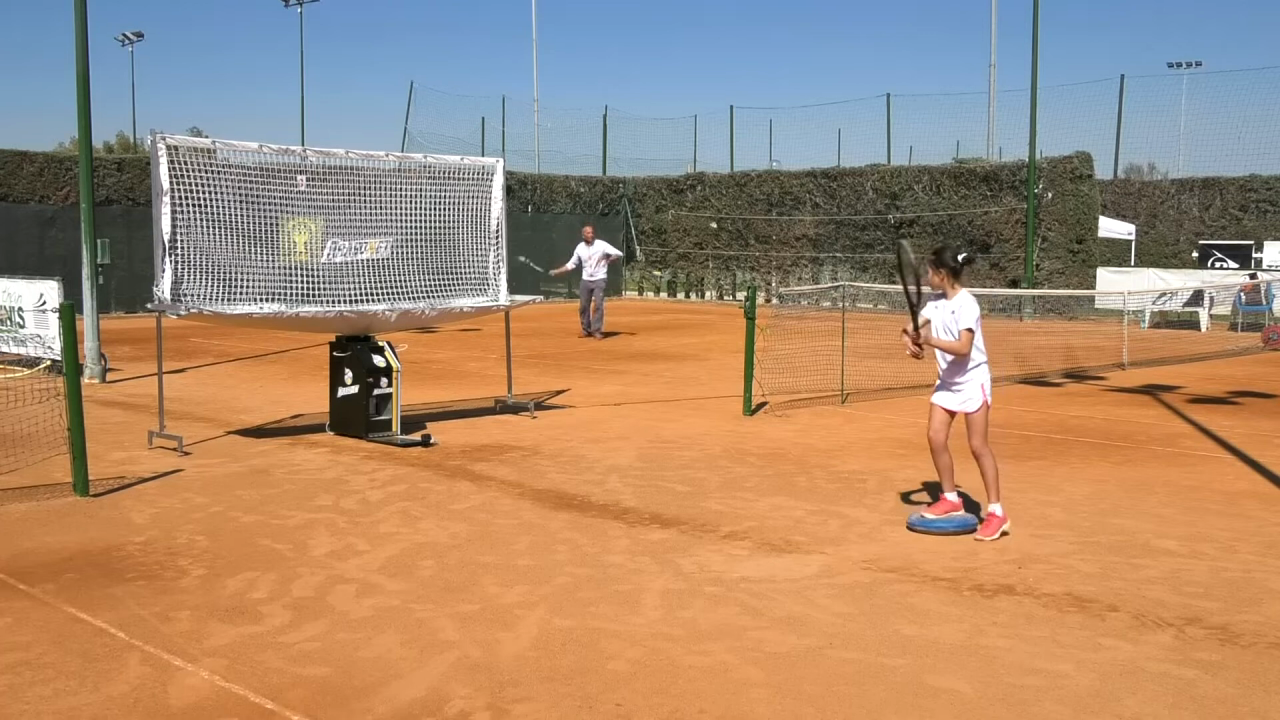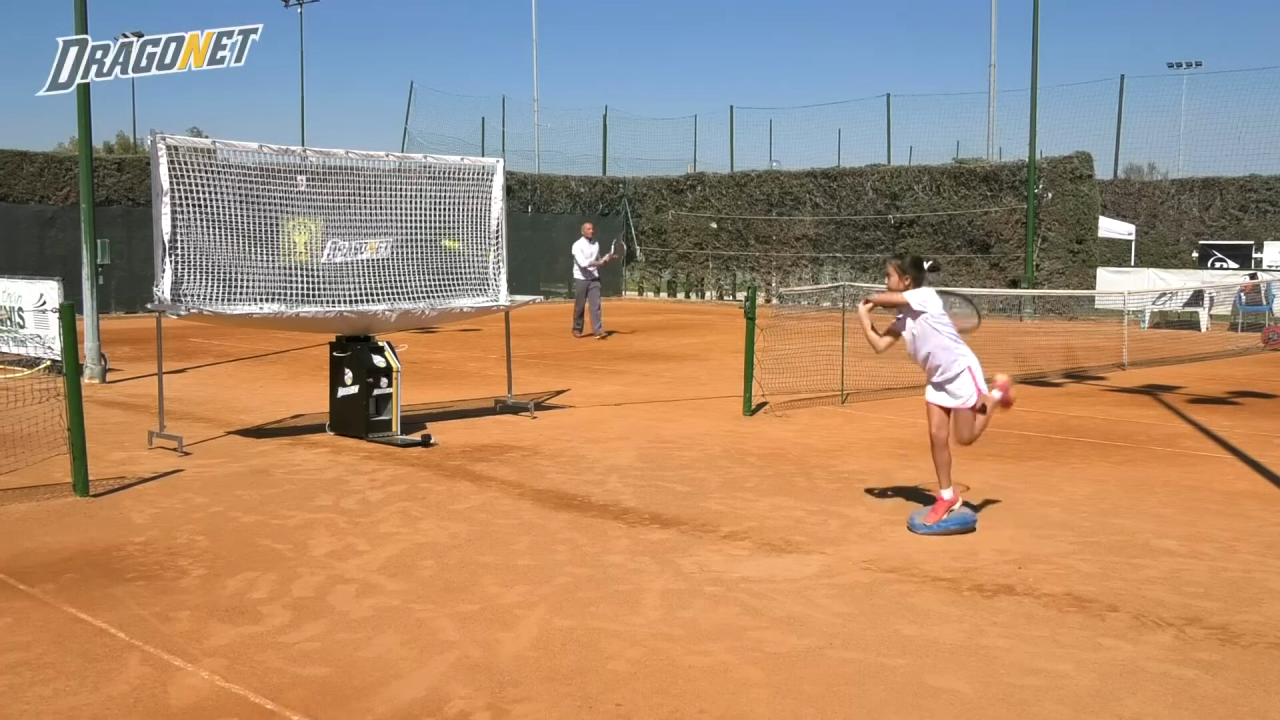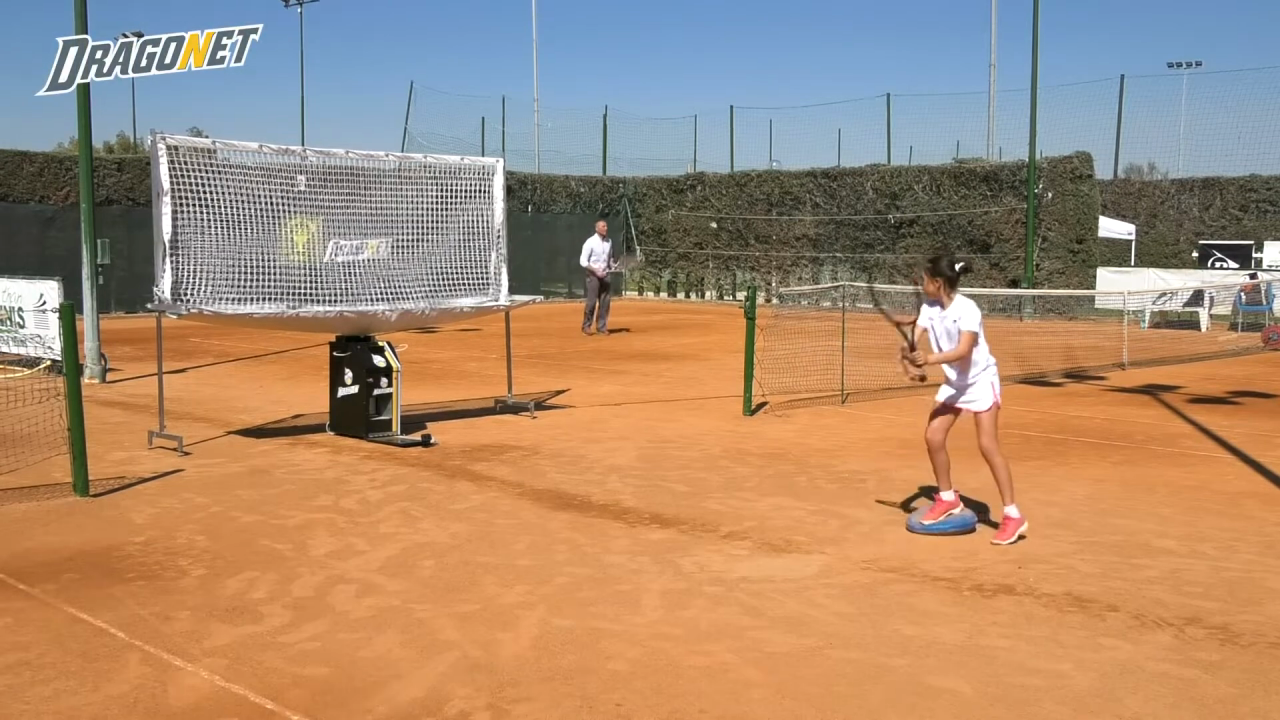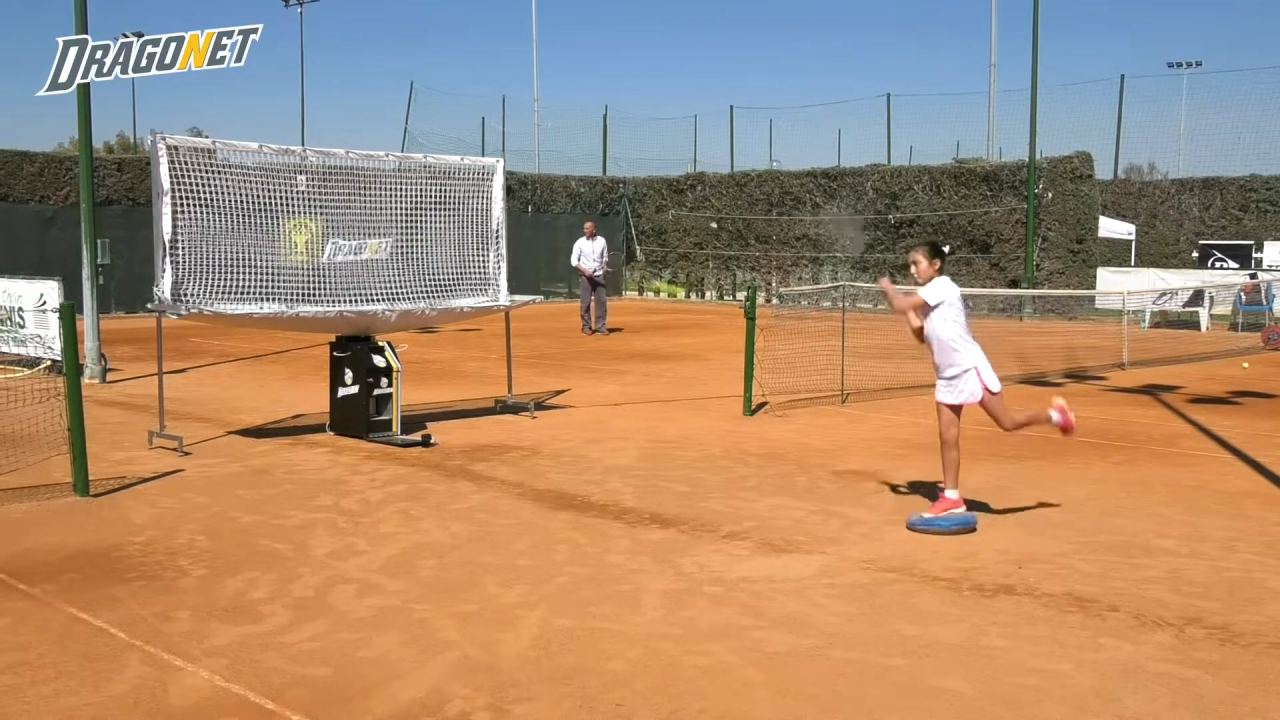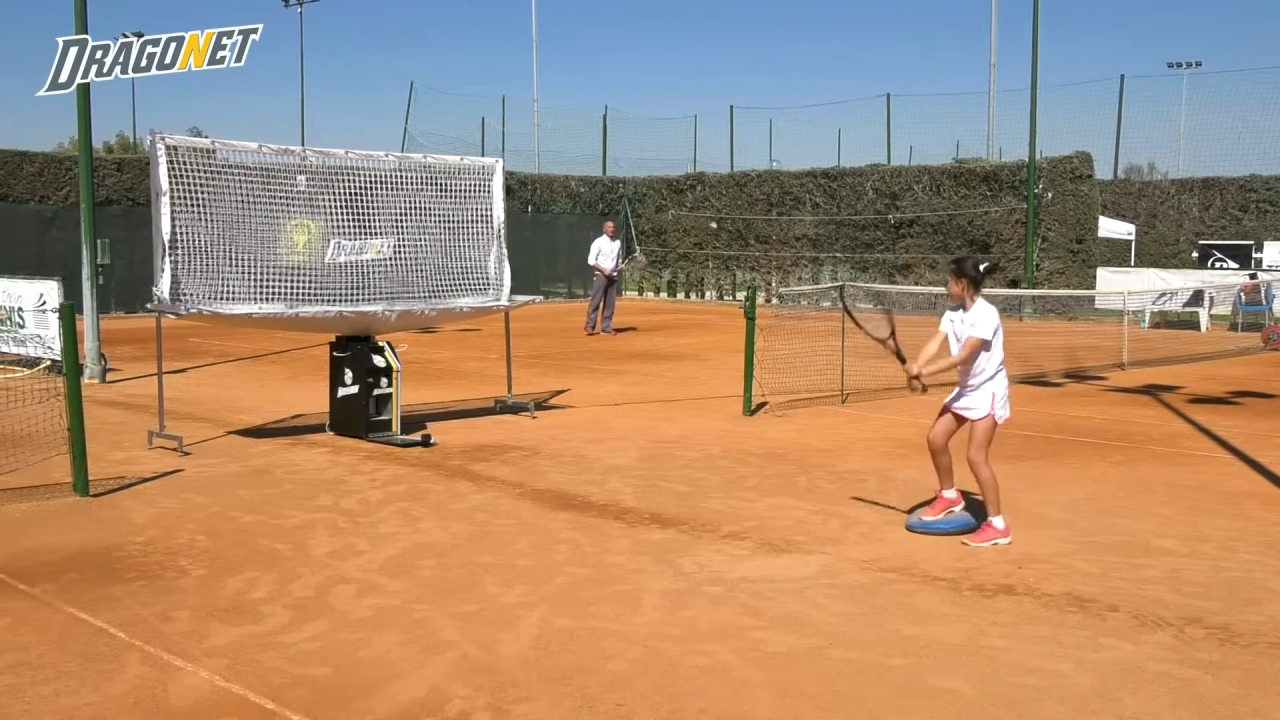
dt=1s
person 1, frame 1
left shoulder: (967, 304)
right shoulder: (935, 301)
left elbow: (963, 348)
right elbow: (914, 327)
left wrist: (930, 340)
right wrist: (911, 340)
left hip: (973, 381)
right hip: (947, 381)
left knee: (978, 446)
right knee: (935, 438)
left ankle: (996, 513)
right ankle: (950, 499)
person 1, frame 2
left shoulder: (926, 296)
right shoulder: (904, 315)
left elbow: (883, 298)
right elbow: (880, 346)
left wrist: (871, 301)
right wrist: (864, 318)
left hip: (963, 372)
right hip: (938, 379)
left knee: (965, 437)
right knee: (937, 437)
left ankle: (997, 393)
right ankle: (947, 497)
person 1, frame 3
left shoulder: (967, 309)
right shoulder: (929, 308)
left elbow: (964, 350)
right elbow: (917, 339)
left wrist: (932, 358)
right wrist: (913, 358)
left hip: (981, 380)
right hip: (953, 383)
left knee: (988, 446)
right knee: (933, 438)
left ankle: (1013, 516)
right ankle: (947, 498)
person 1, frame 4
left shoulder: (942, 287)
right shoulder: (923, 297)
left elbow: (904, 306)
right elbow: (922, 336)
left wrist: (888, 289)
right wrist: (914, 322)
left hip: (970, 368)
right hip: (947, 375)
left knee: (1007, 422)
right knee: (947, 437)
left ankle: (1055, 414)
right ankle: (951, 499)
person 1, frame 5
left shoulder: (986, 314)
right shoulder: (953, 312)
left elbow: (963, 357)
right elbow: (936, 343)
left wrist: (925, 370)
right wrist: (917, 366)
left hip: (989, 390)
right hip: (966, 389)
left knee: (976, 457)
right knee: (935, 439)
left ankle: (997, 525)
right ankle: (949, 497)
